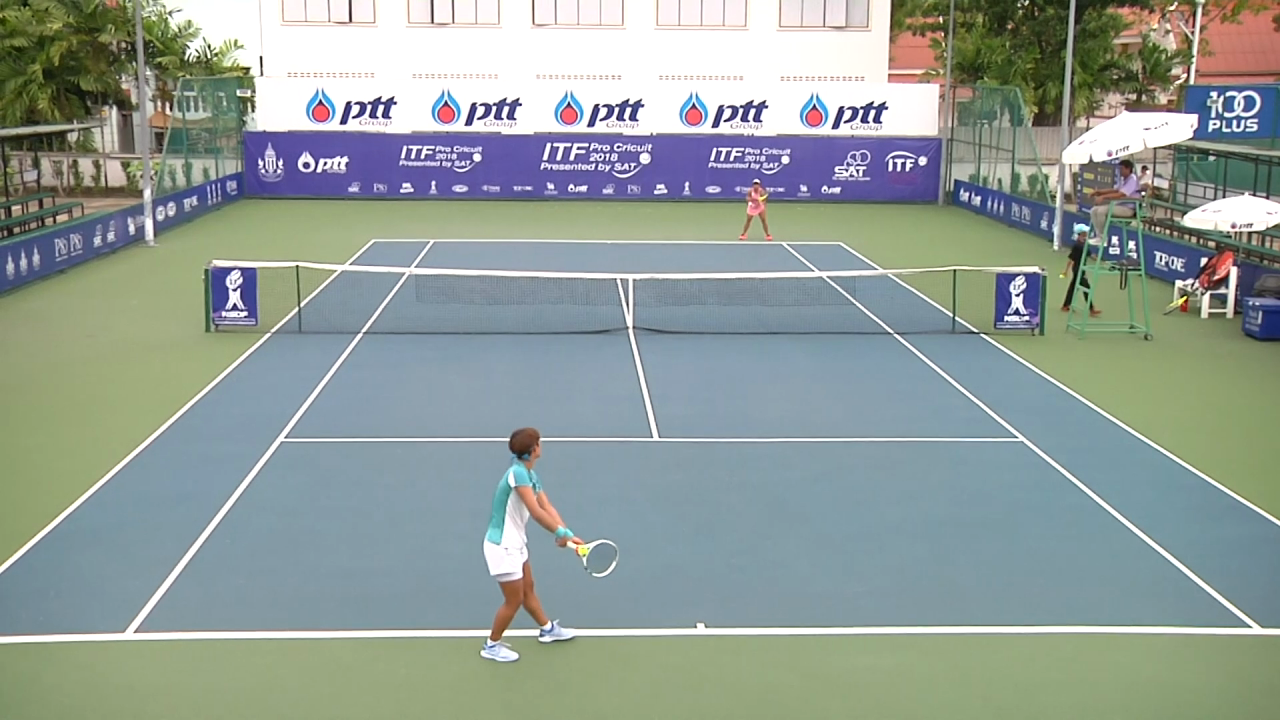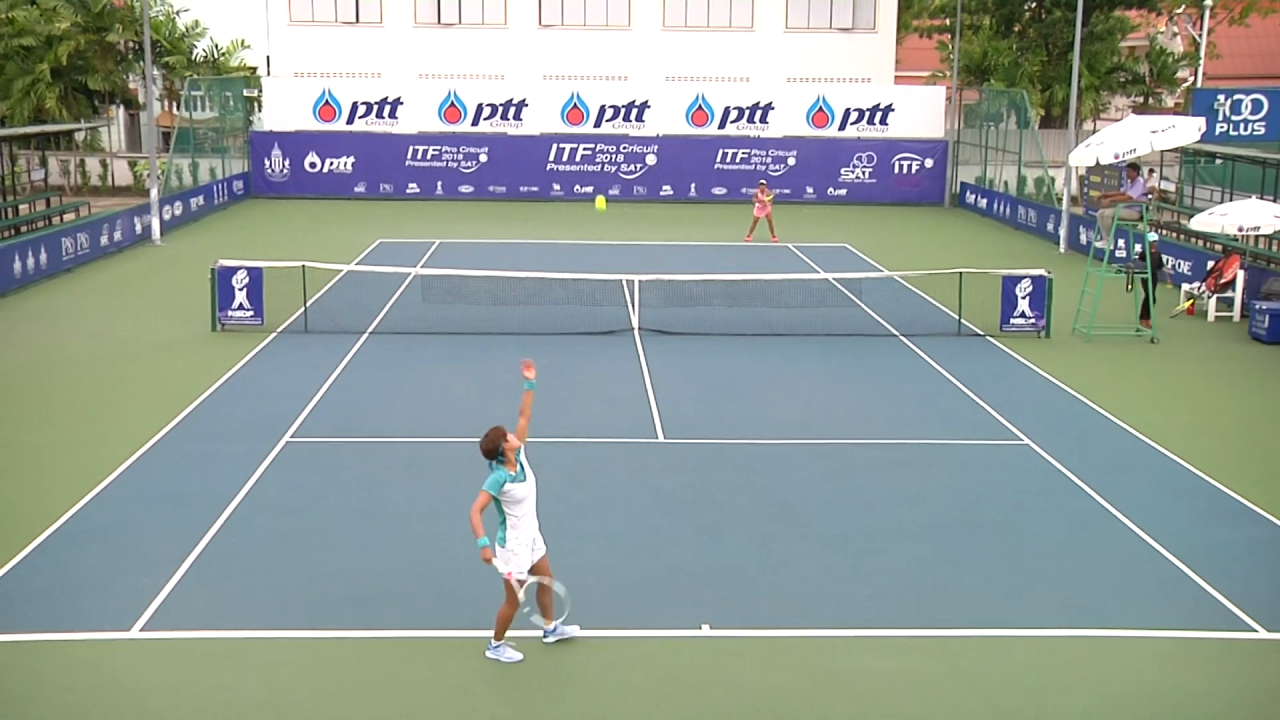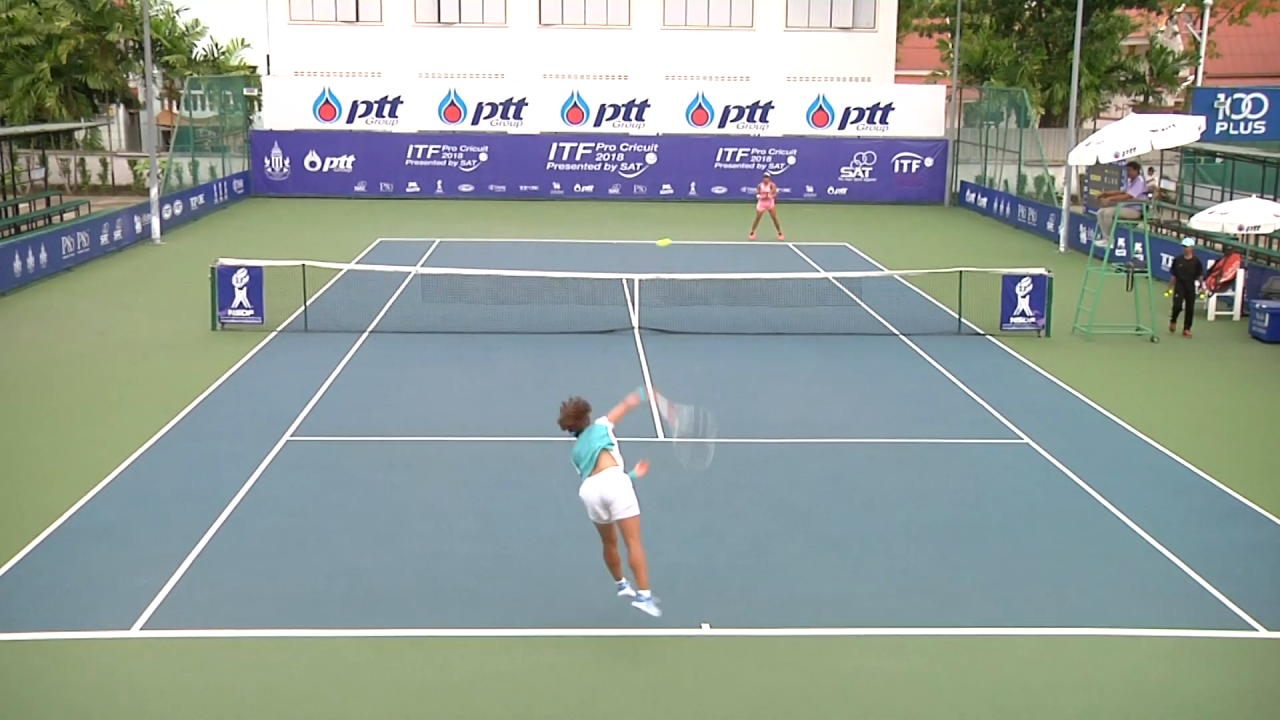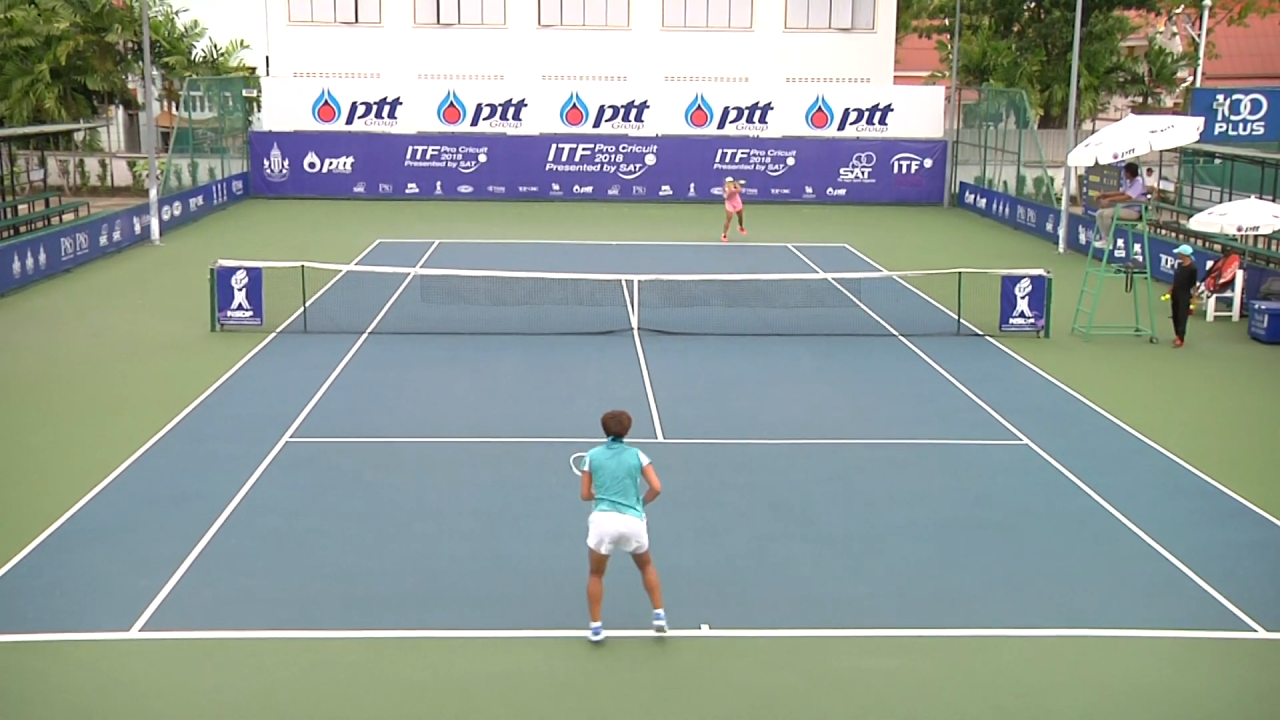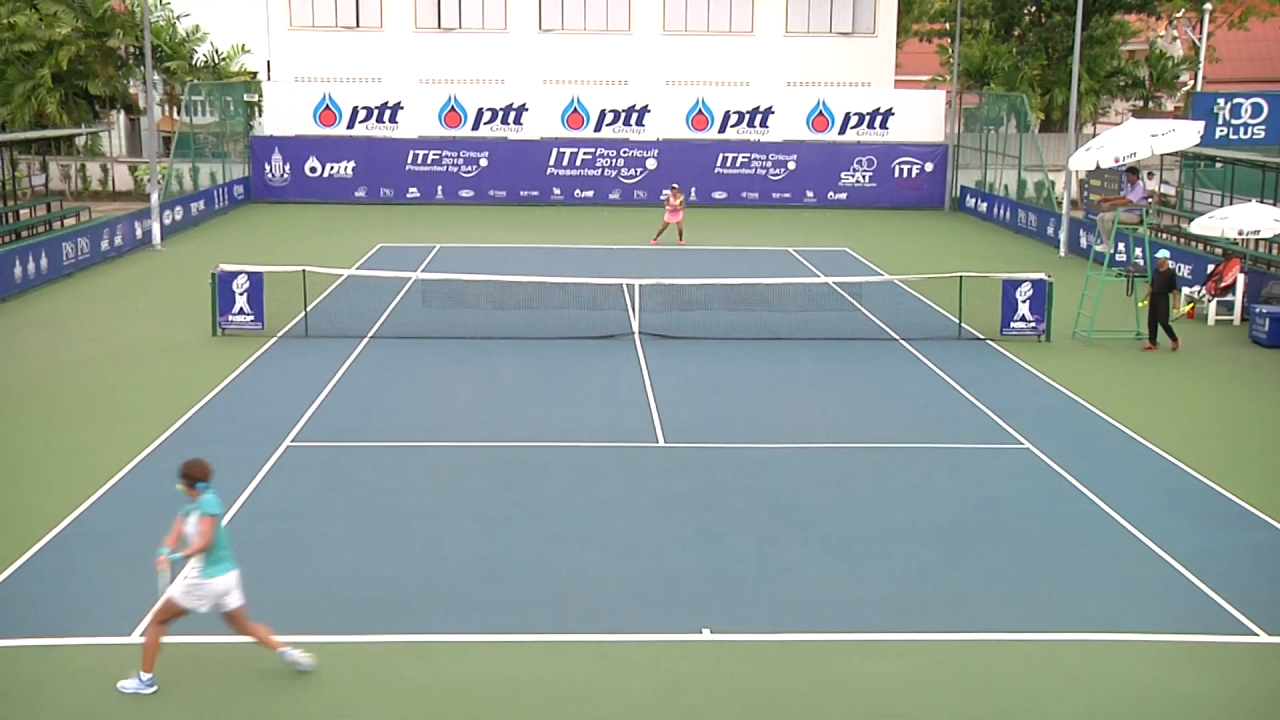
dt=1s
person 1, frame 1
left shoulder: (531, 475)
right shoulder: (517, 473)
left elbow: (547, 507)
right elbow: (535, 511)
left wrist: (568, 534)
right wrist: (560, 533)
left hip: (515, 543)
right hip: (502, 546)
left knee: (528, 589)
right knee: (514, 600)
left ankle: (547, 629)
right ankle: (492, 645)
person 1, frame 2
left shoulder: (519, 457)
right shoulder: (498, 478)
left elbow: (525, 417)
right elbow: (475, 512)
left wrist: (529, 384)
right wrist: (484, 544)
left hip: (531, 538)
right hip: (512, 546)
left knee: (547, 581)
right knee: (514, 599)
left ankle: (551, 629)
right ankle: (496, 646)
person 1, frame 3
left shoulder: (576, 451)
right shoulder: (601, 426)
right elbow: (627, 404)
left wrist: (631, 477)
right wrist: (641, 398)
left hip: (590, 490)
right hip: (614, 481)
left knee: (609, 543)
right knee: (635, 543)
left ankle: (621, 584)
right ankle: (644, 596)
person 1, frame 4
left shoulder: (593, 456)
right shoulder: (637, 455)
left elbow: (585, 495)
right elbow: (656, 488)
left hip: (604, 521)
right hip: (633, 522)
left knee: (596, 575)
right knee: (646, 566)
left ankle: (596, 627)
right ankle: (659, 615)
person 1, frame 5
left shoulder: (208, 501)
right shoulder: (190, 510)
left elbow: (205, 543)
right elbow: (174, 537)
left wrist: (174, 557)
right wrist: (165, 555)
left hip: (205, 580)
right hip: (227, 576)
left knee: (157, 622)
right knee: (245, 626)
left ankle: (146, 678)
right ankle: (288, 652)
